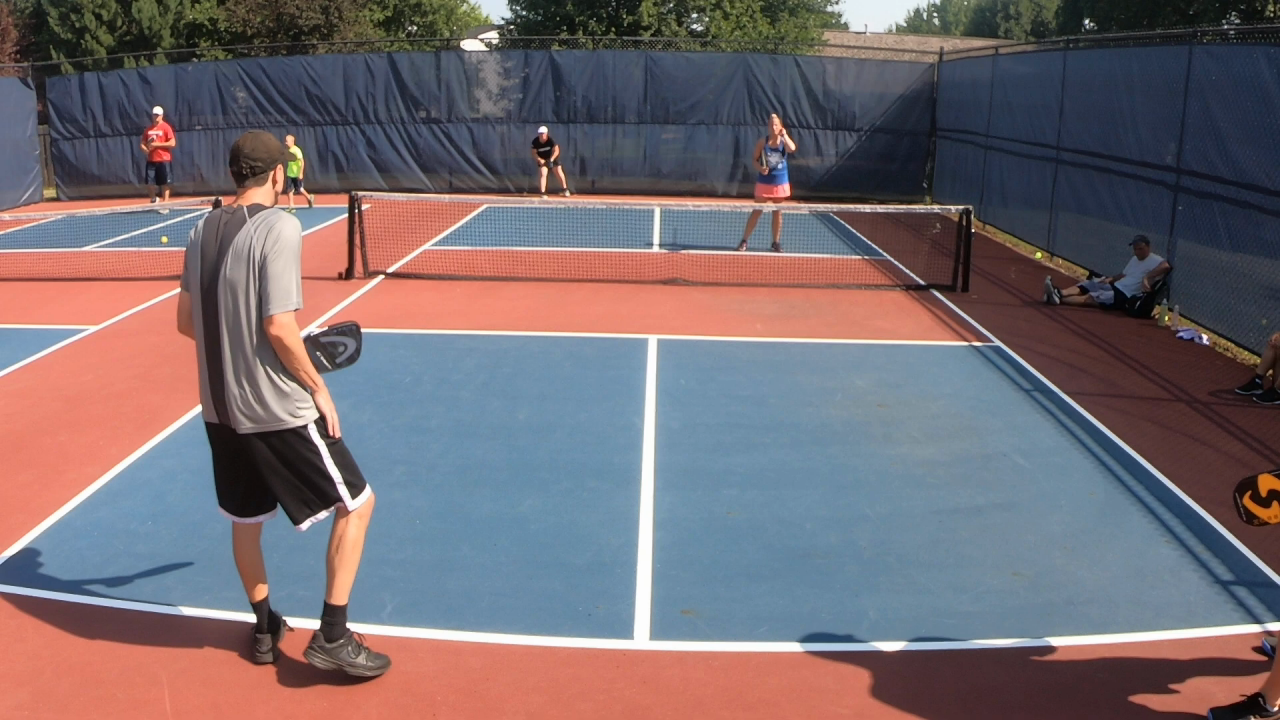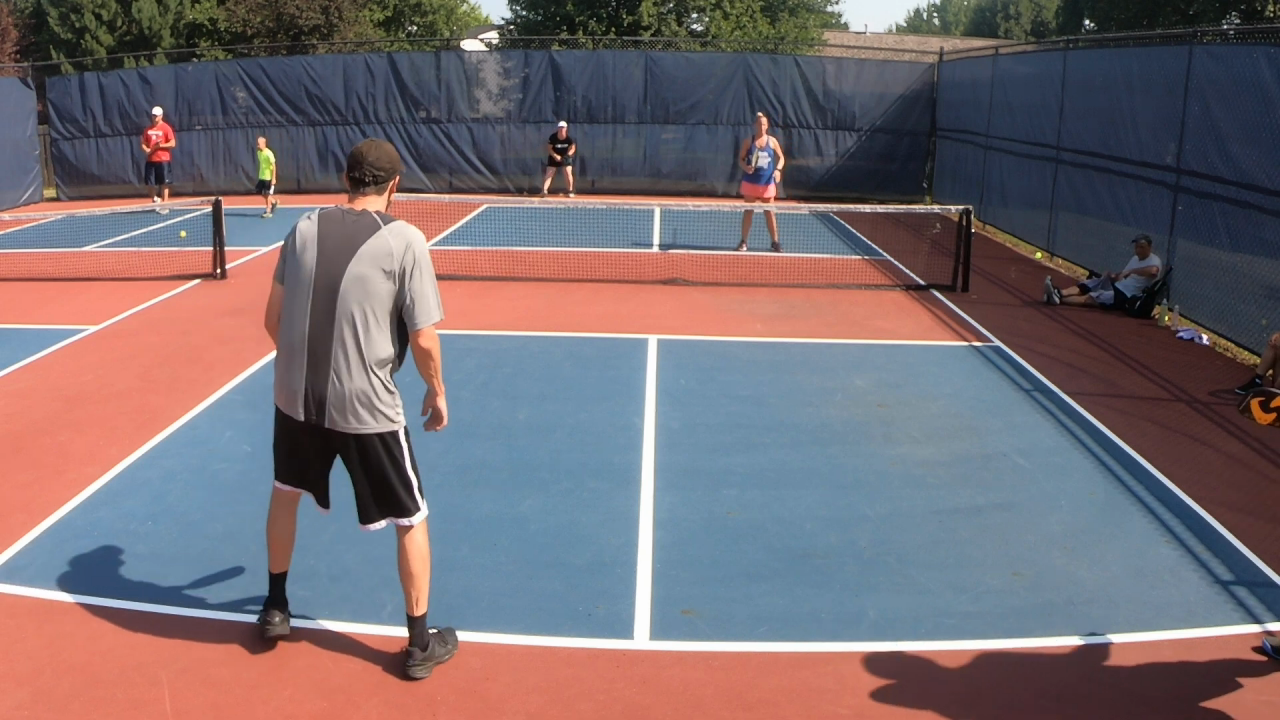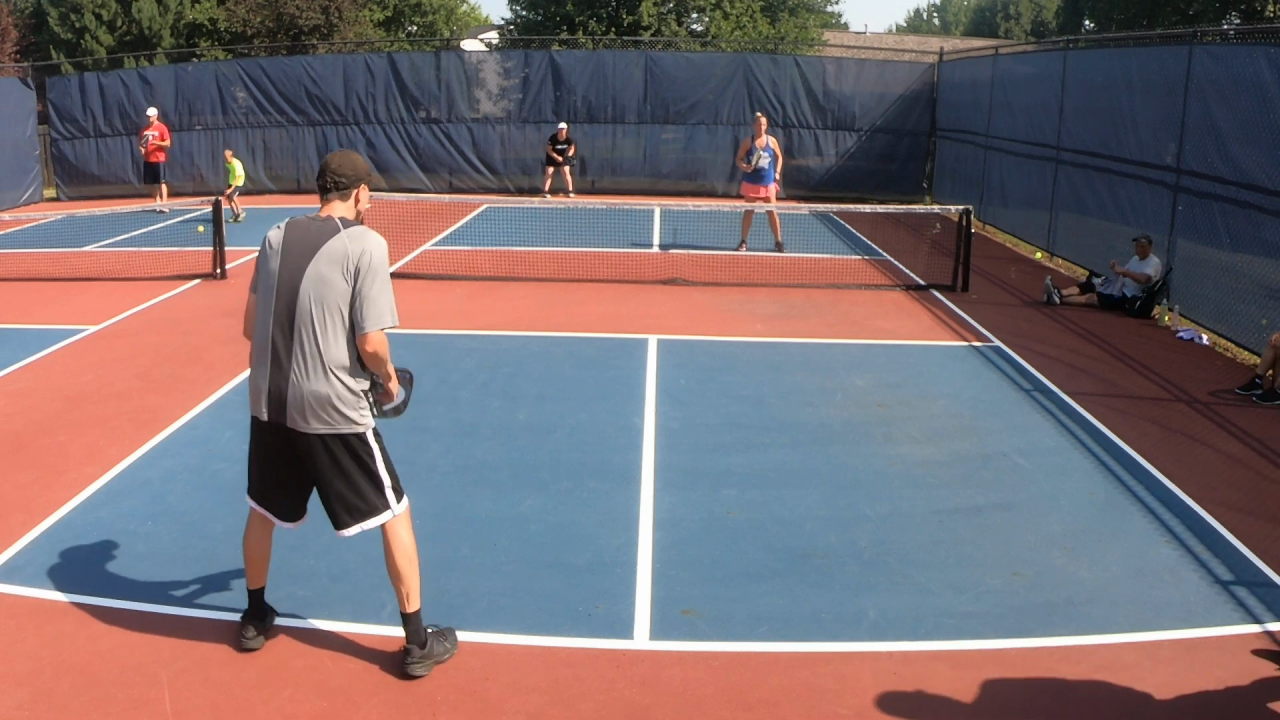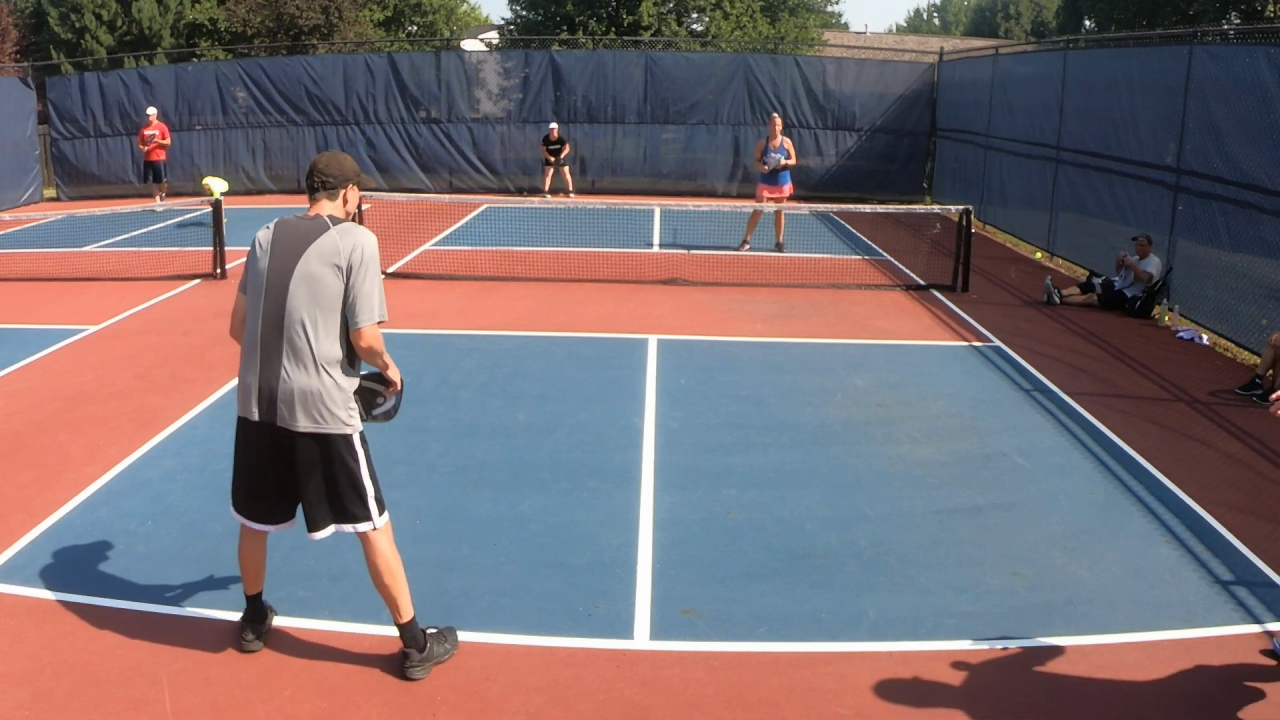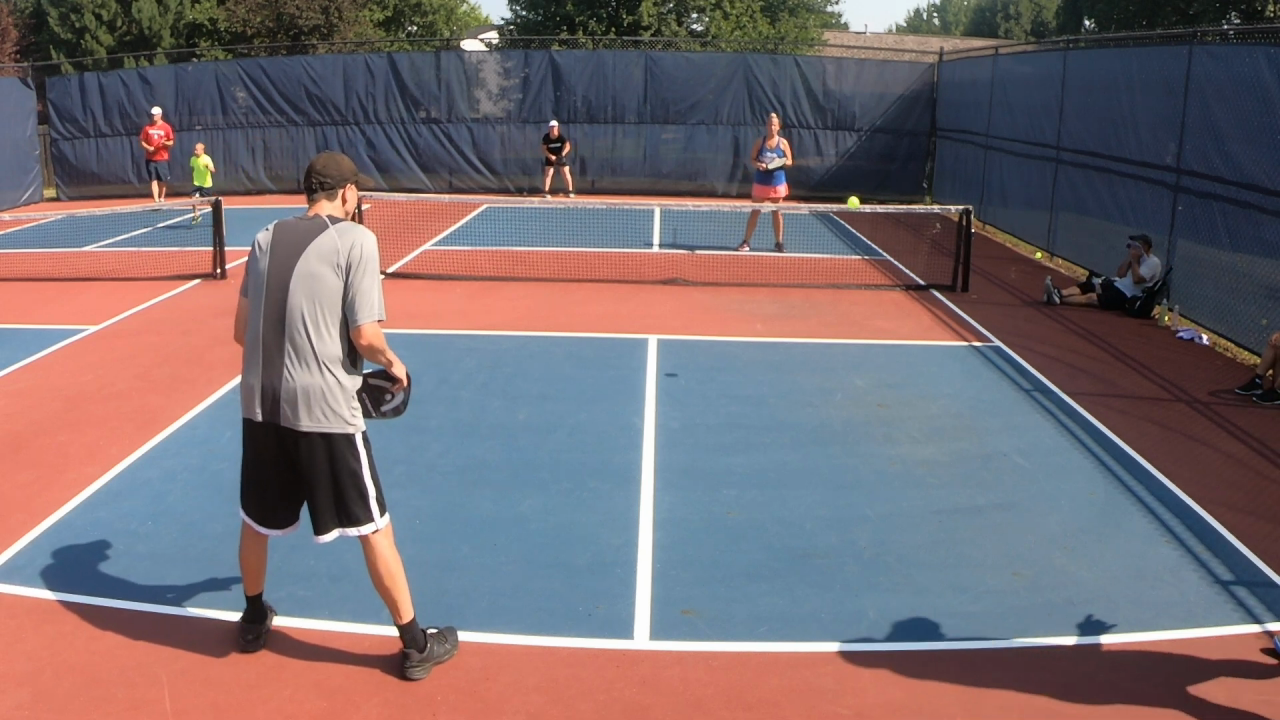
dt=0.5s
person 1, frame 1
left shoulder: (203, 229)
right shoulder: (279, 227)
left elbow: (187, 322)
right elbow: (278, 329)
right wrist: (319, 391)
left hip: (222, 406)
right hip: (278, 409)
left knee: (245, 516)
right knee: (355, 503)
left ankle: (266, 627)
right ankle: (333, 633)
person 1, frame 2
left shoulder: (305, 228)
right shoulder: (405, 239)
left elbow: (273, 318)
right elbow: (424, 339)
right wrist: (437, 392)
left hip: (295, 396)
right hip: (369, 407)
left knee: (286, 490)
right knee: (411, 520)
left ankle: (275, 605)
right ankle: (420, 643)
person 1, frame 3
left shoulder: (276, 236)
right shoulder: (366, 244)
left elbow: (250, 326)
right elbow: (370, 344)
right wrist: (388, 379)
left hip: (270, 402)
right hip: (335, 408)
left knee: (263, 509)
right knee: (394, 515)
left ankle: (255, 616)
right ankle: (417, 641)
person 1, frame 4
left shoulder: (266, 237)
right shoulder: (356, 240)
left elbow: (238, 327)
right elbow: (366, 340)
right wrist: (388, 368)
left hip: (257, 402)
right hip: (323, 408)
left knee: (255, 518)
right knee: (373, 526)
left ankle: (254, 618)
right ankle: (415, 644)
person 1, frame 5
left shoulder: (266, 238)
right shoulder: (354, 239)
left elbow: (242, 330)
right elbow: (365, 337)
right wrist: (392, 364)
left hip: (261, 402)
right hip: (324, 407)
left knee: (257, 517)
right knee: (373, 527)
left ankle: (253, 618)
right ankle: (414, 644)
